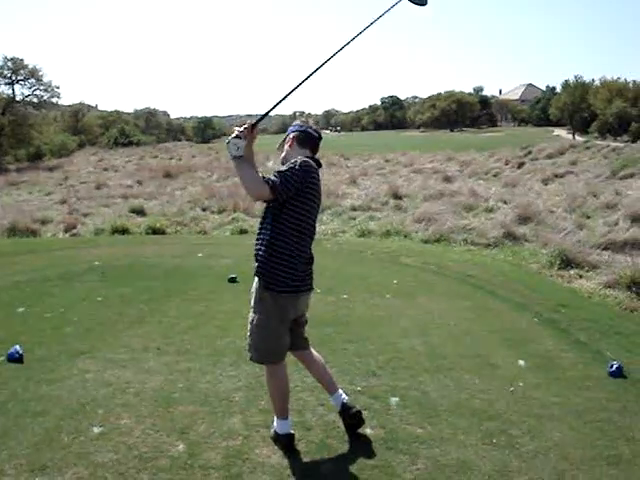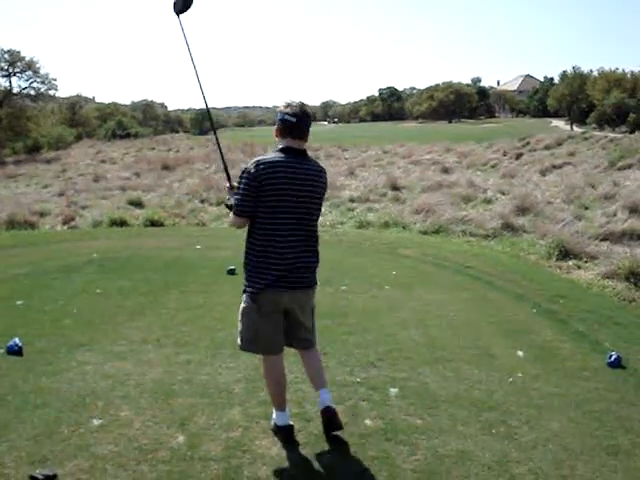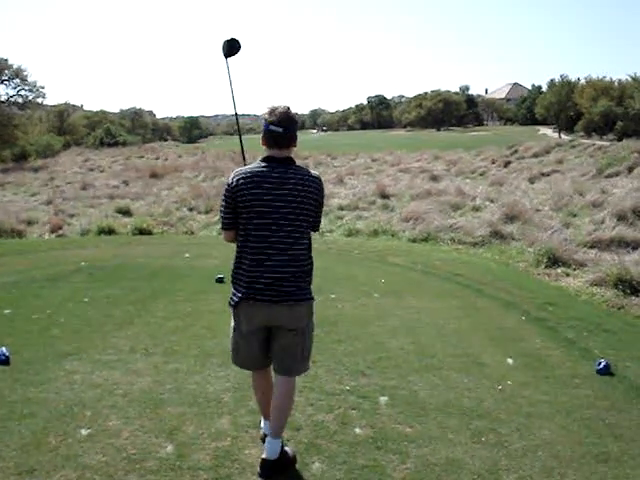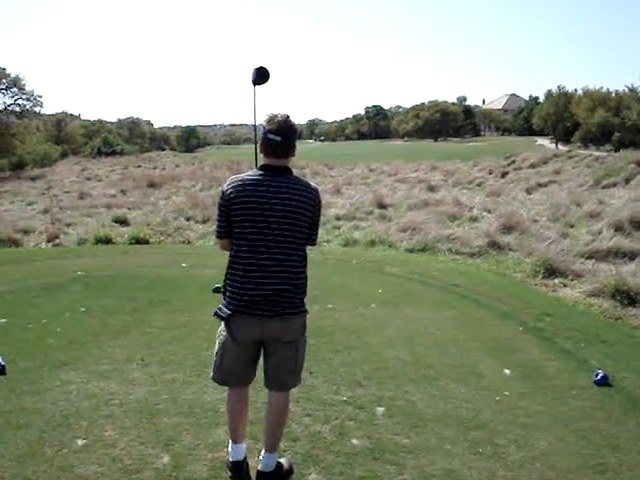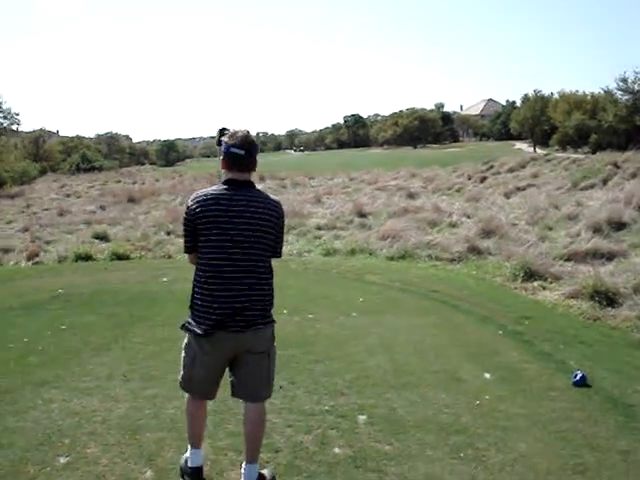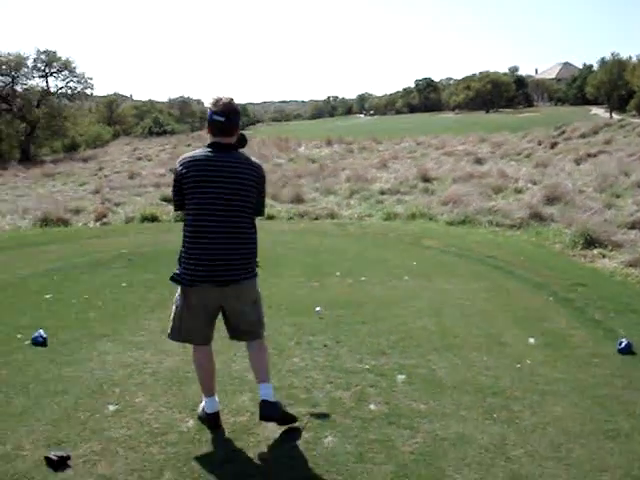
dt=0.5s
person 1, frame 1
left shoulder: (300, 168)
right shoulder: (308, 173)
left elbow: (259, 191)
right elbow: (265, 188)
left wrist: (241, 155)
right wrist: (248, 152)
left hip: (276, 281)
right hip: (298, 282)
left knee: (274, 360)
right knee: (300, 347)
left ankle: (283, 431)
right ankle: (345, 405)
person 1, frame 2
left shoulder: (259, 168)
right shoulder: (318, 173)
left elbow: (238, 221)
left wrist: (235, 197)
left hip: (264, 278)
right hip: (303, 278)
left knee: (271, 352)
right knee: (306, 343)
left ankle: (282, 422)
right ankle: (326, 405)
person 1, frame 3
left shoulder: (239, 179)
right shoulder: (313, 183)
left elbow: (228, 235)
left hip: (250, 292)
right hip: (294, 294)
left knee: (258, 365)
right knee: (286, 374)
left ankle: (268, 427)
person 1, frame 4
left shoulder: (234, 187)
right shoulder: (309, 194)
left elbow: (224, 243)
right elbow: (307, 243)
left hip: (241, 304)
right hip: (287, 307)
left knee: (237, 384)
right knee: (279, 388)
person 1, frame 5
left shoulder: (199, 202)
right shoulder: (272, 207)
left elbow: (193, 257)
right elbow: (270, 256)
left hip: (209, 317)
right hip: (255, 320)
left knee: (196, 394)
right knee: (255, 399)
person 1, frame 6
left shoulder: (186, 164)
right shoulder: (254, 170)
left elbow: (182, 212)
right elbow: (255, 215)
left hip: (197, 271)
right hip: (241, 272)
left knee: (200, 342)
right knee: (254, 336)
left ankle: (210, 408)
right ankle: (267, 400)
